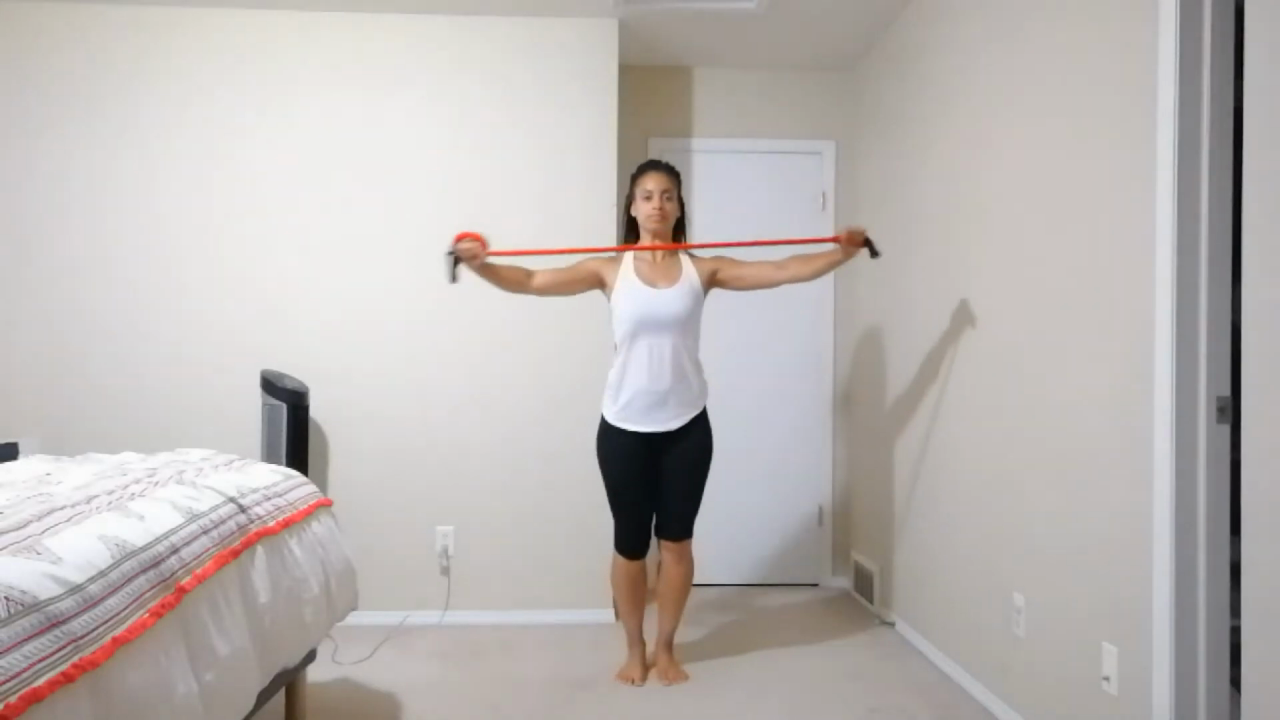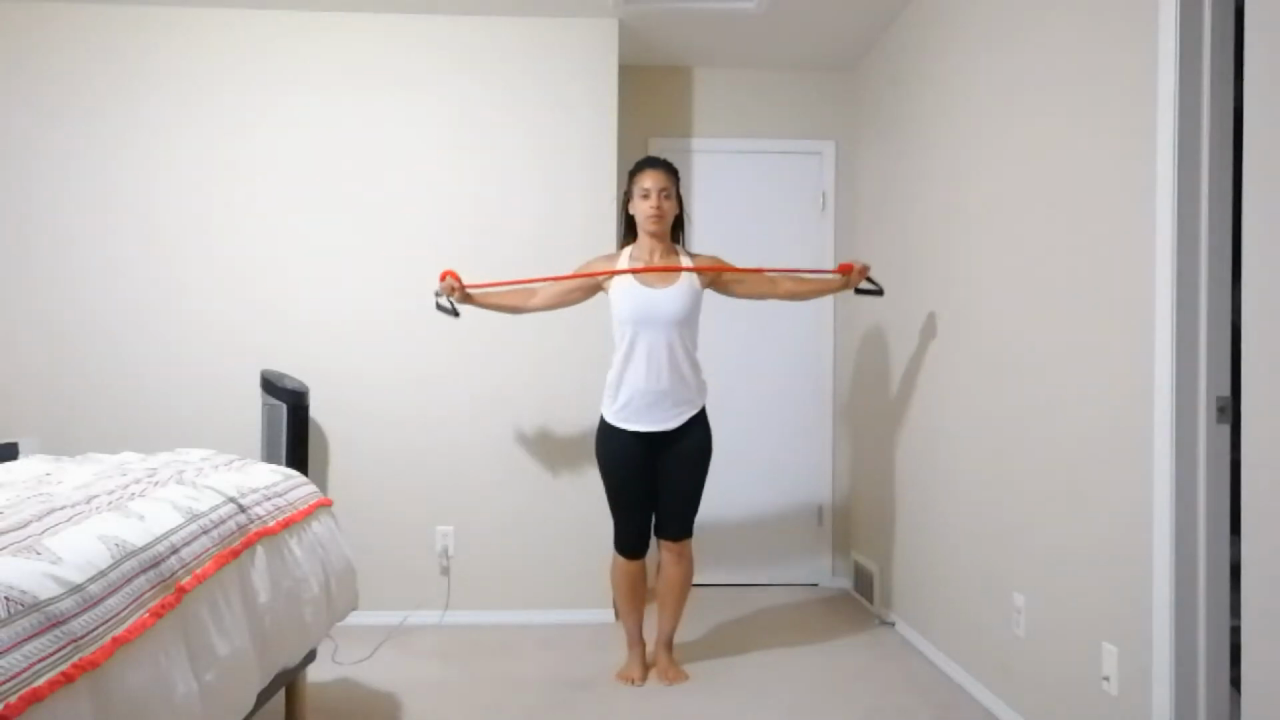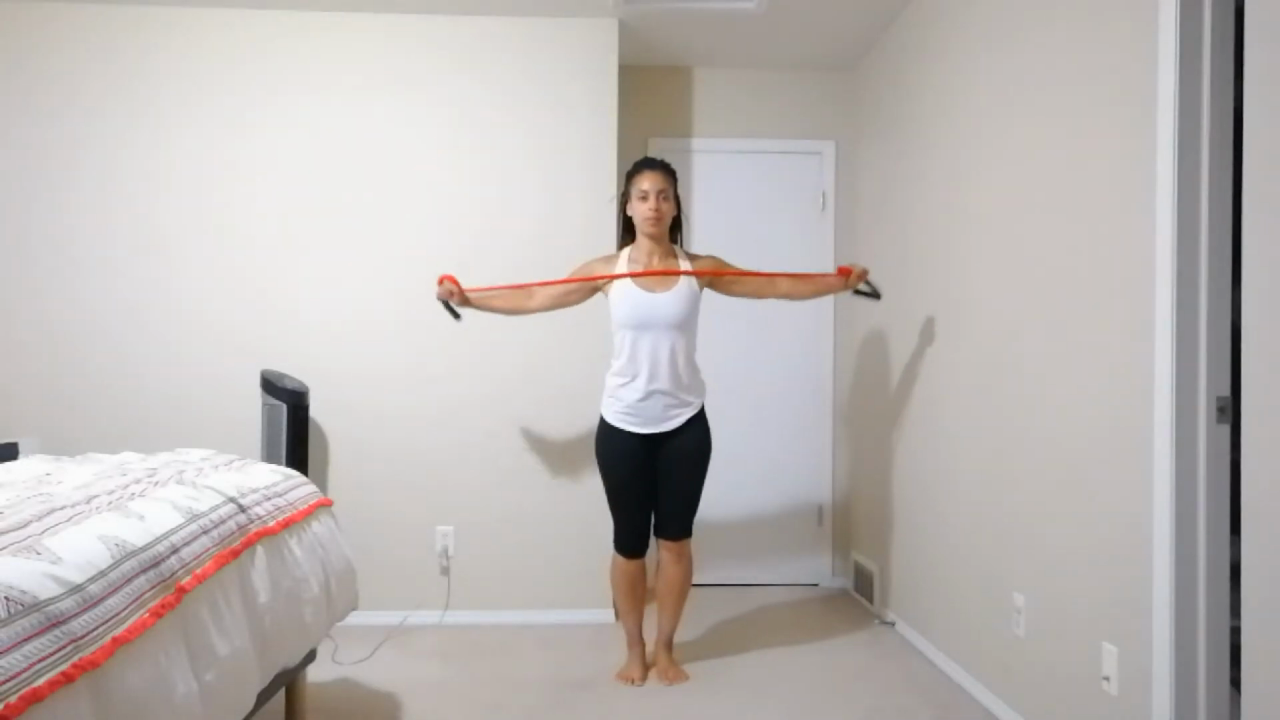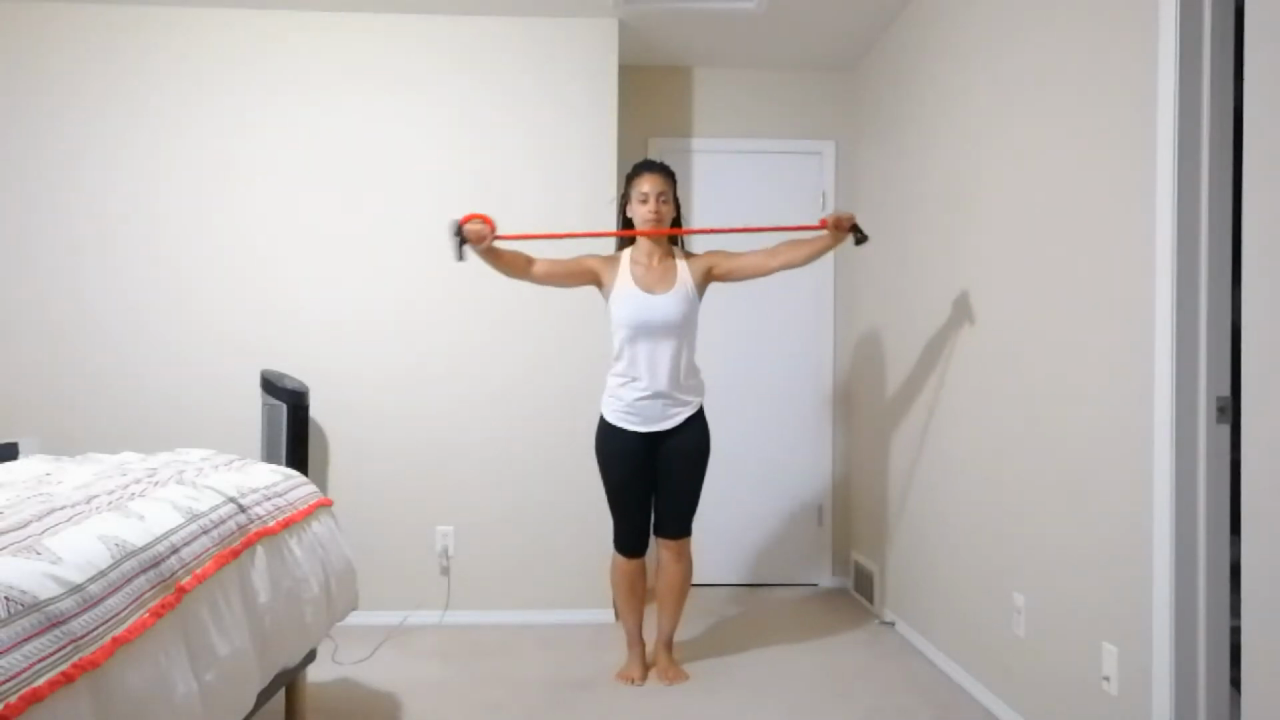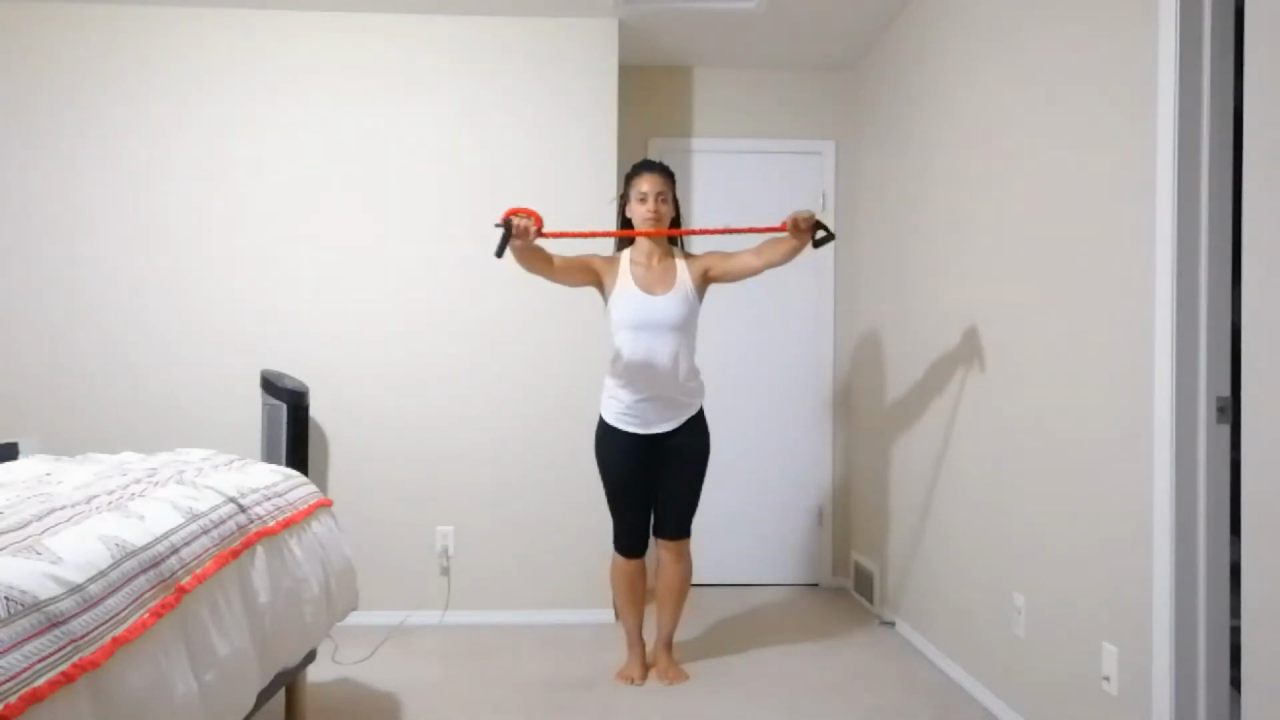
dt=0.4s
person 1, frame 1
left shoulder: (703, 269)
right shoulder: (608, 269)
left elbow: (782, 272)
right elbow: (530, 282)
left wrist: (840, 253)
right wrist: (481, 264)
left hip: (686, 427)
right hip: (624, 428)
left knee: (676, 541)
right knee: (629, 544)
left ankle: (665, 647)
right ankle: (634, 648)
person 1, frame 2
left shoulder: (701, 268)
right shoulder: (607, 269)
left elbow: (777, 286)
right elbow: (534, 298)
left wrist: (840, 283)
right wrist: (469, 296)
left hip: (685, 426)
right hip: (623, 427)
left knee: (676, 541)
right knee: (629, 544)
left ankle: (665, 649)
right ankle: (634, 650)
person 1, frame 3
left shoulder: (699, 268)
right shoulder: (606, 270)
left elbow: (774, 286)
right elbow: (533, 298)
left wrist: (838, 284)
right wrist: (468, 299)
left hip: (684, 426)
right hip: (623, 427)
left knee: (675, 540)
right knee: (629, 543)
left ankle: (665, 648)
right ankle: (634, 649)
person 1, frame 4
left shoulder: (699, 267)
right shoulder: (606, 268)
left elbow: (775, 258)
right elbow: (532, 269)
left wrist: (832, 238)
right wrist: (484, 247)
left hip: (683, 425)
right hip: (622, 425)
left knee: (674, 540)
right knee: (629, 543)
left ankle: (665, 648)
right ankle: (634, 650)
person 1, frame 5
left shoulder: (698, 268)
right shoulder: (606, 268)
left elbow: (762, 258)
right elbow: (544, 265)
left wrist: (799, 237)
right wrist: (521, 242)
left hip: (684, 425)
right hip: (622, 426)
left knee: (674, 540)
right knee: (628, 542)
left ankle: (664, 648)
right ankle: (634, 649)
